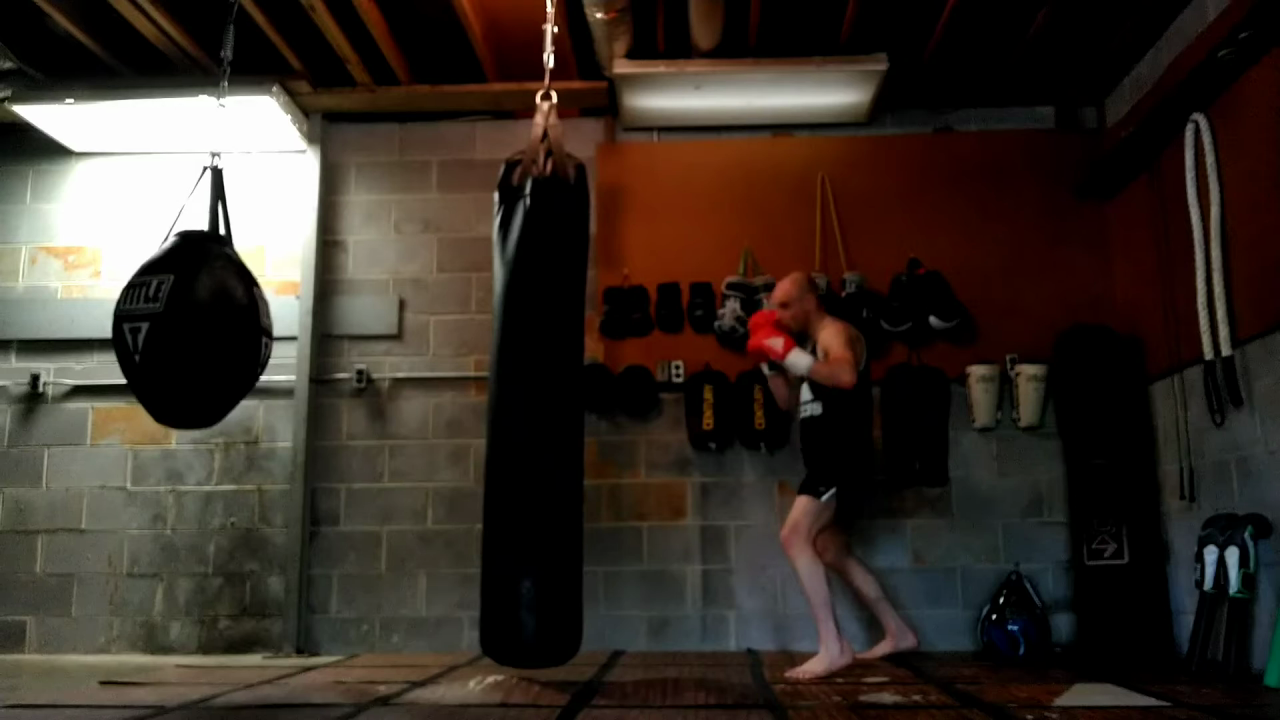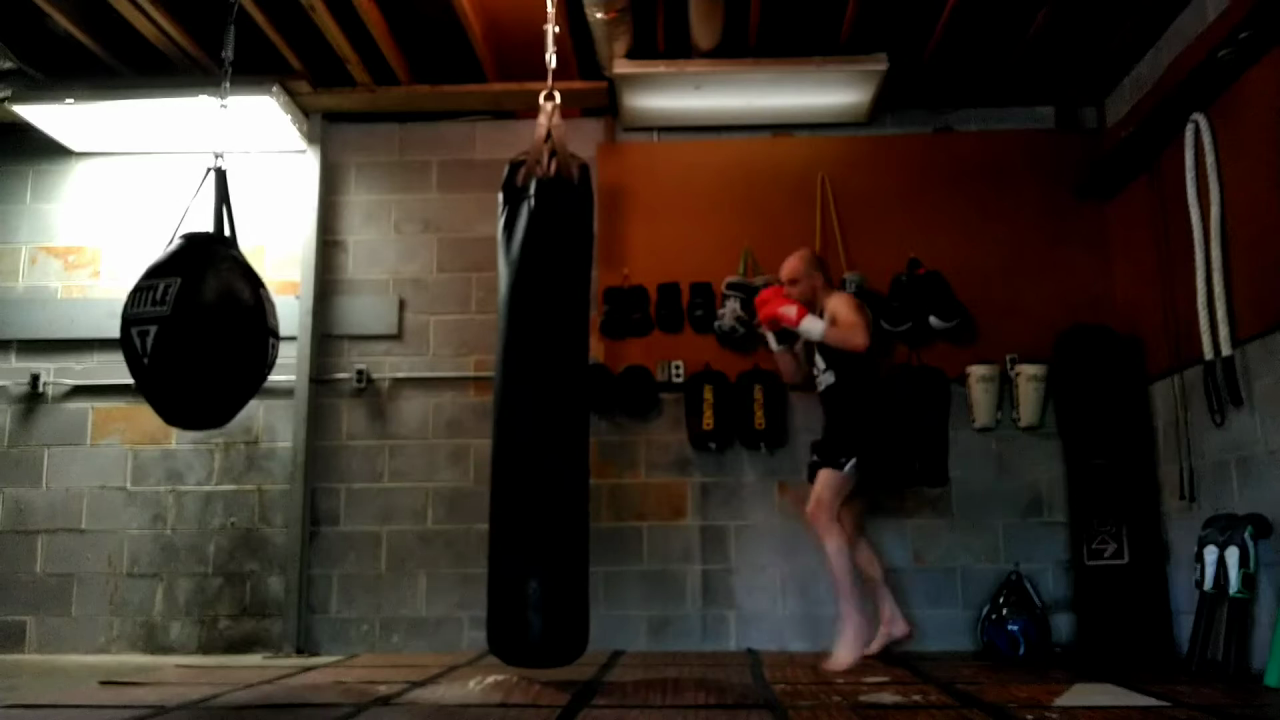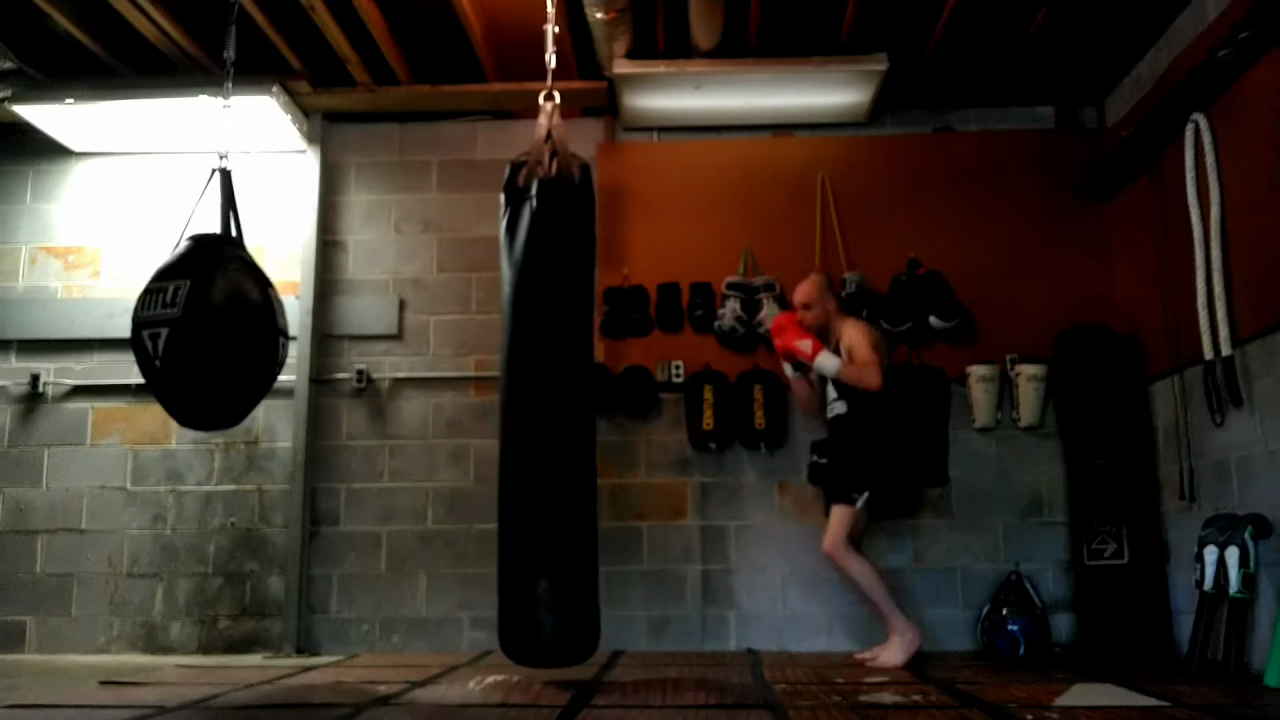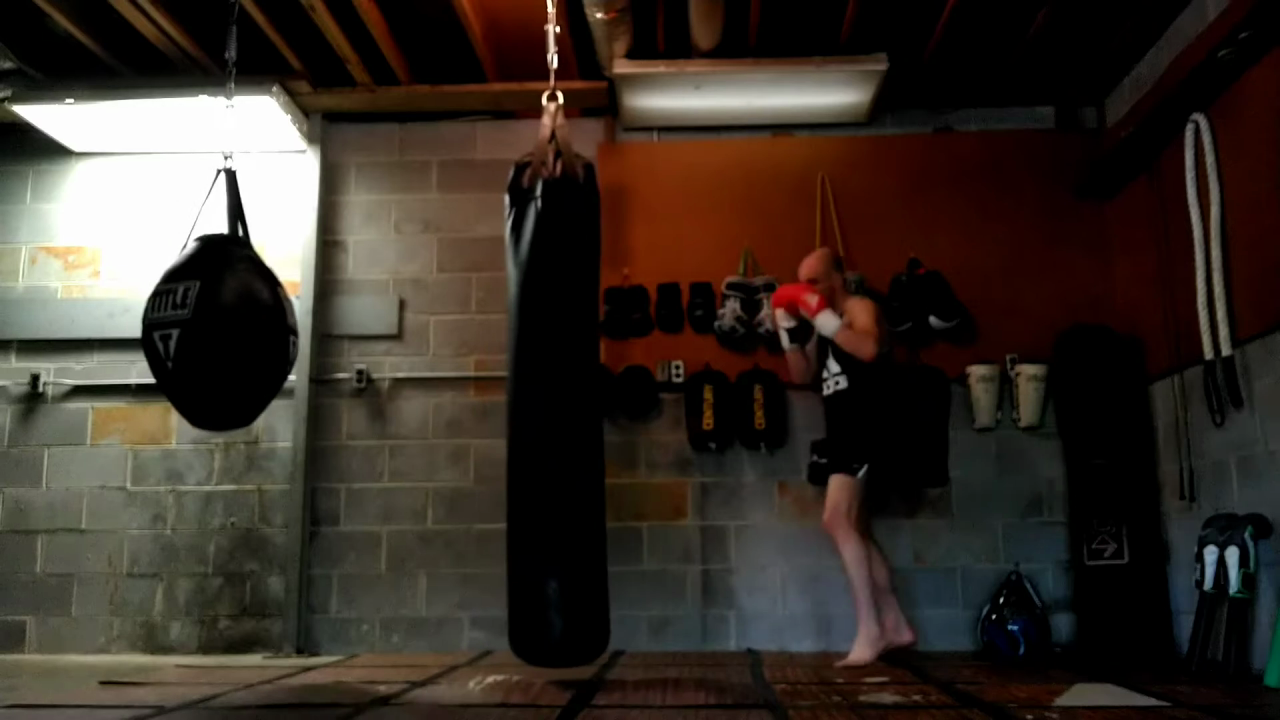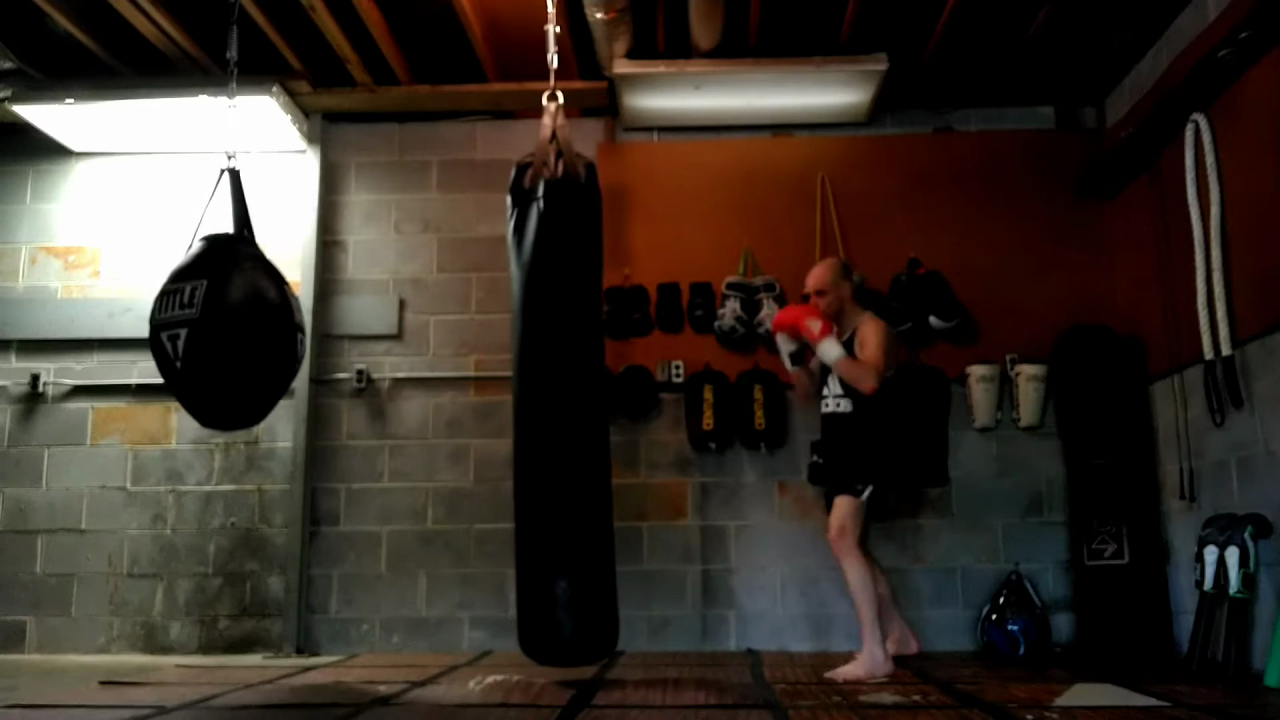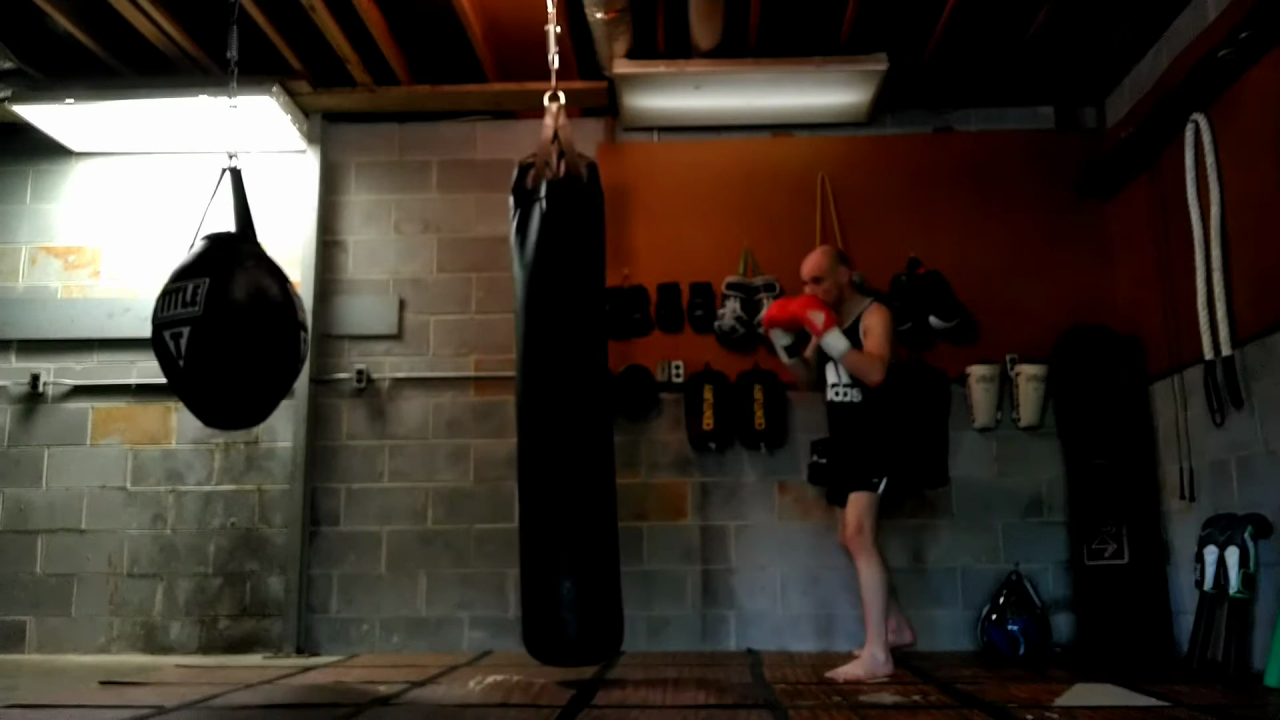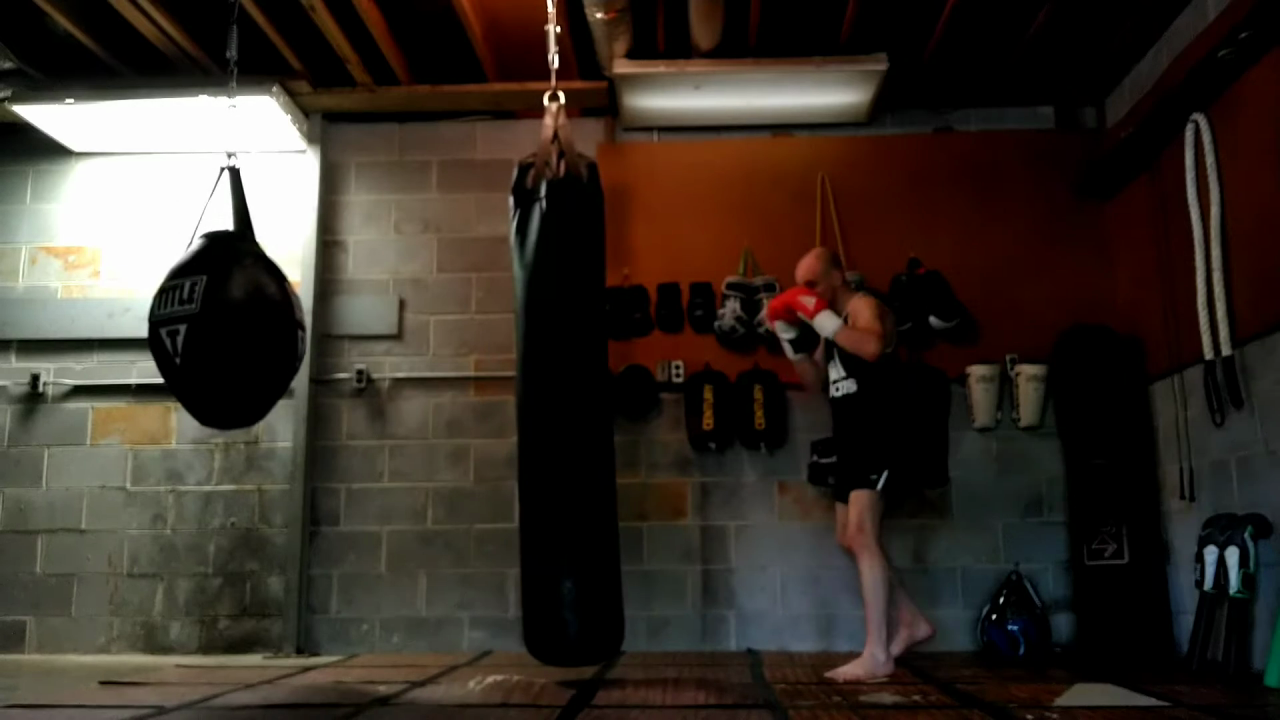
dt=0.2s
person 1, frame 1
left shoulder: (835, 332)
right shoulder: (810, 344)
left elbow: (846, 376)
right elbow: (788, 401)
left wrist: (788, 353)
right wrist: (770, 357)
left hip: (841, 458)
right hip: (825, 461)
left knee: (794, 536)
right knee: (832, 553)
left ankle: (832, 646)
right ankle: (897, 631)
person 1, frame 2
left shoulder: (841, 304)
right shoulder: (817, 319)
left elbow: (860, 340)
right elbow: (794, 374)
left wrist: (801, 320)
right wrist: (776, 331)
left hip: (855, 426)
right hip: (842, 429)
left knee: (819, 511)
right knee: (847, 528)
left ankle: (852, 625)
right ankle: (891, 619)
person 1, frame 3
left shoulder: (857, 332)
right shoulder: (829, 343)
left elbow: (873, 379)
right elbow: (811, 404)
left wrist: (816, 355)
right wrist: (792, 359)
left hip: (868, 455)
right hip: (851, 458)
left knee: (834, 546)
right knee: (844, 549)
left ankle: (901, 629)
right ankle: (900, 633)
person 1, frame 4
left shoulder: (860, 308)
right shoulder: (827, 321)
left elbow: (869, 350)
right elbow: (801, 374)
left wrist: (819, 313)
right wrist: (788, 322)
left hip: (865, 432)
right hip: (845, 435)
left knee: (836, 518)
right knee: (855, 531)
left ankle: (869, 629)
right ankle: (894, 625)
person 1, frame 5
left shoulder: (872, 328)
right shoulder: (830, 333)
left elbow: (869, 382)
right elbow: (808, 387)
left wrist: (822, 341)
right wrist: (789, 342)
left hip: (864, 452)
right hip: (839, 454)
left knee: (841, 538)
right knee: (852, 548)
left ankle: (874, 655)
right ankle: (899, 635)
person 1, frame 6
left shoulder: (874, 315)
right shoulder: (825, 320)
left elbow: (876, 373)
right elbow: (806, 374)
left wrist: (827, 333)
right wrist: (784, 337)
left hip: (872, 441)
right hip: (844, 444)
left knee: (857, 535)
right knee: (853, 540)
left ankle: (876, 656)
right ankle: (895, 625)
person 1, frame 7
left shoulder: (865, 306)
right shoulder: (833, 321)
left elbow: (872, 348)
right elbow: (816, 380)
left wrist: (819, 316)
right wrist: (789, 332)
left hip: (875, 437)
right hip: (851, 441)
left knee: (861, 534)
right knee: (850, 539)
left ankle: (877, 655)
right ankle: (911, 621)
